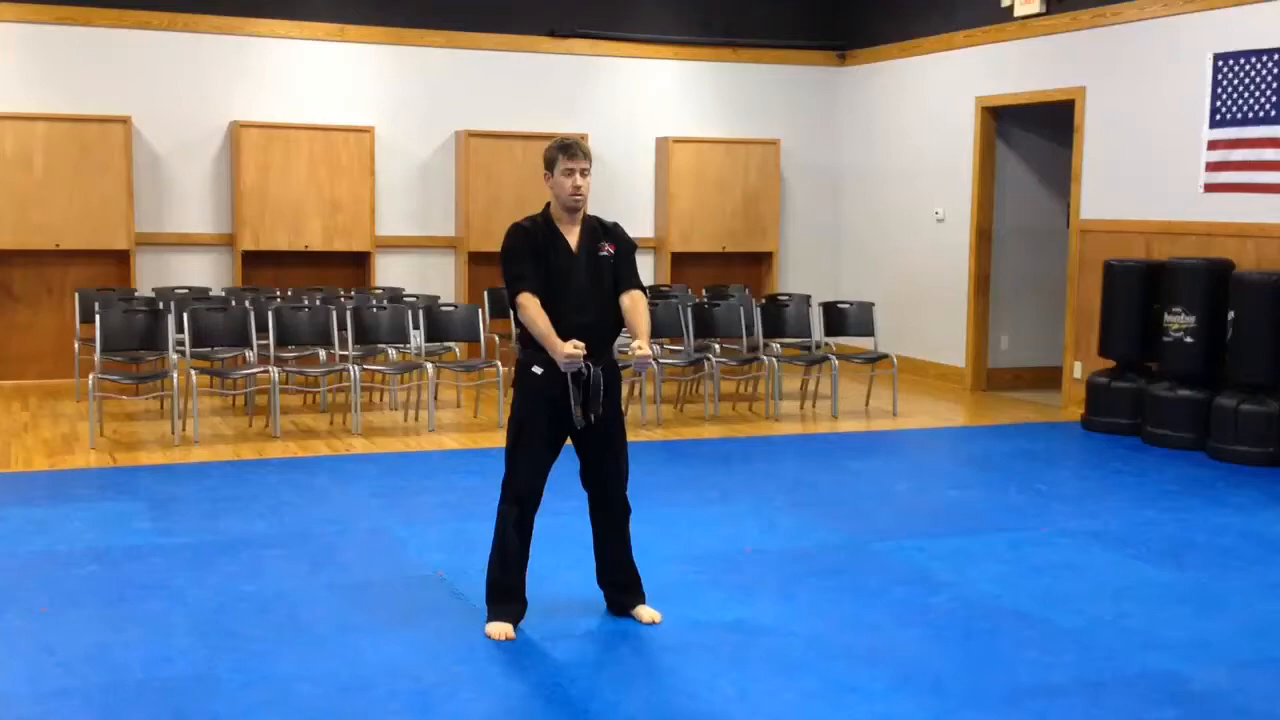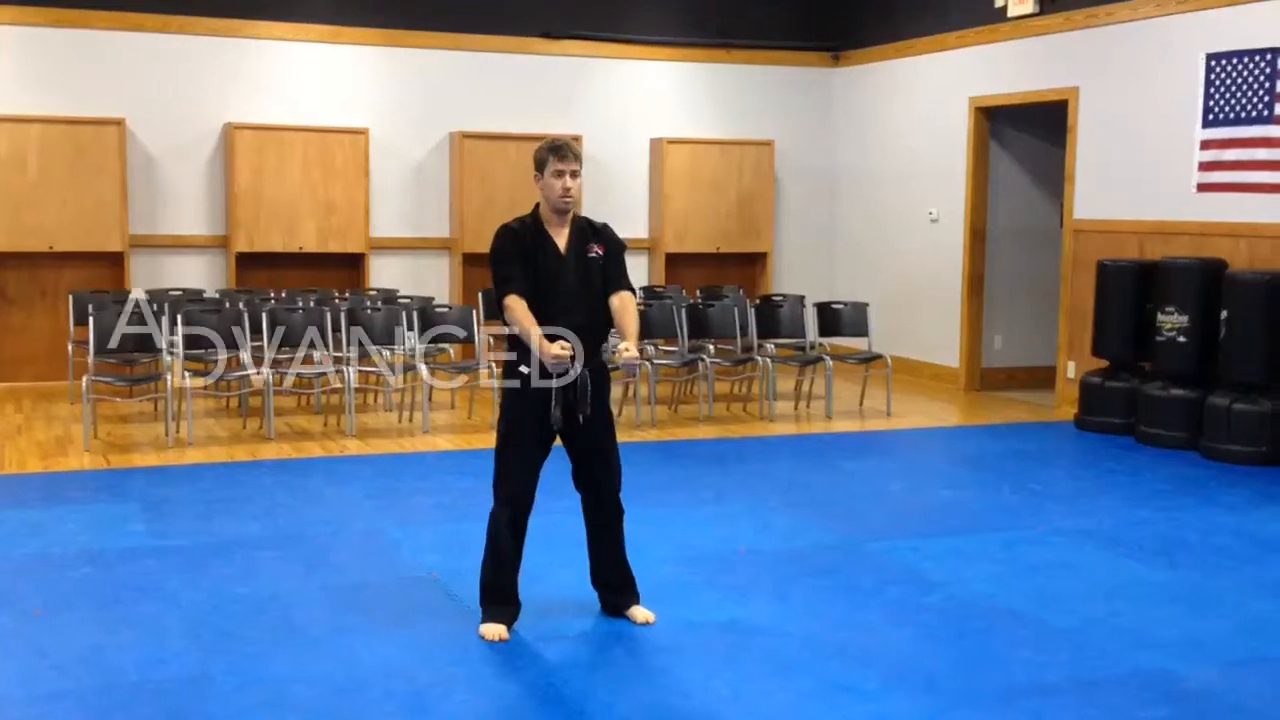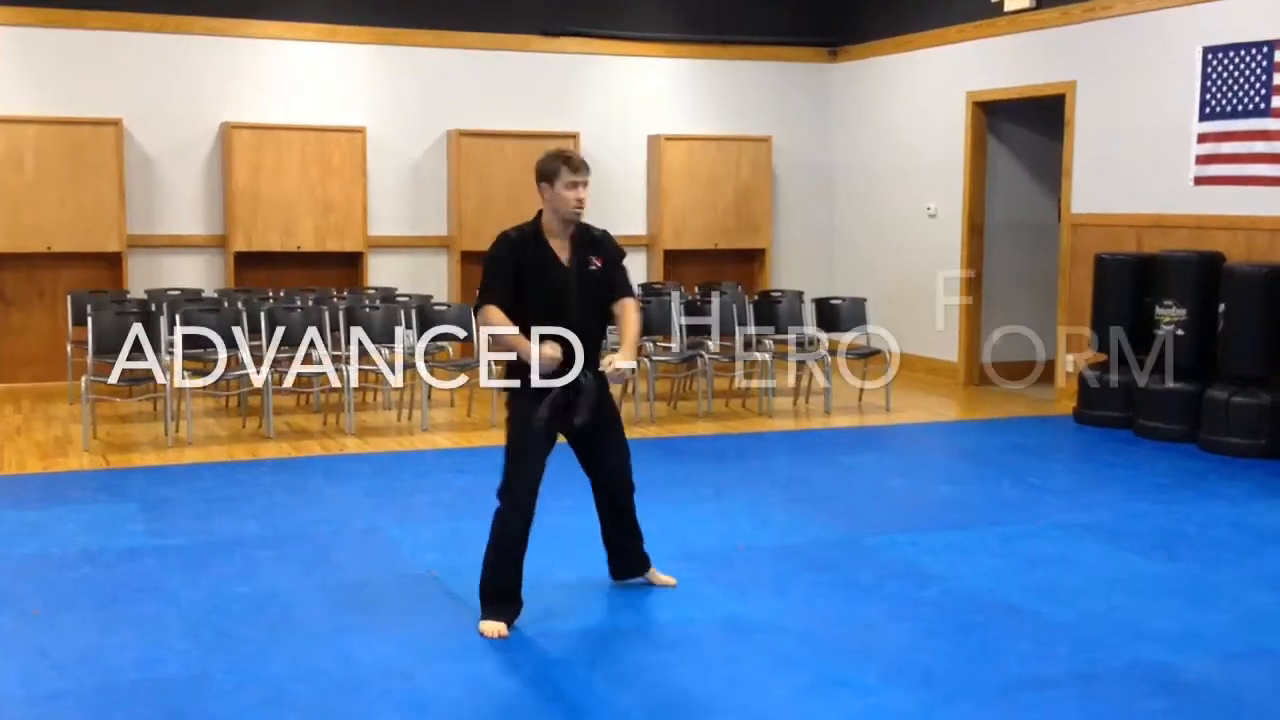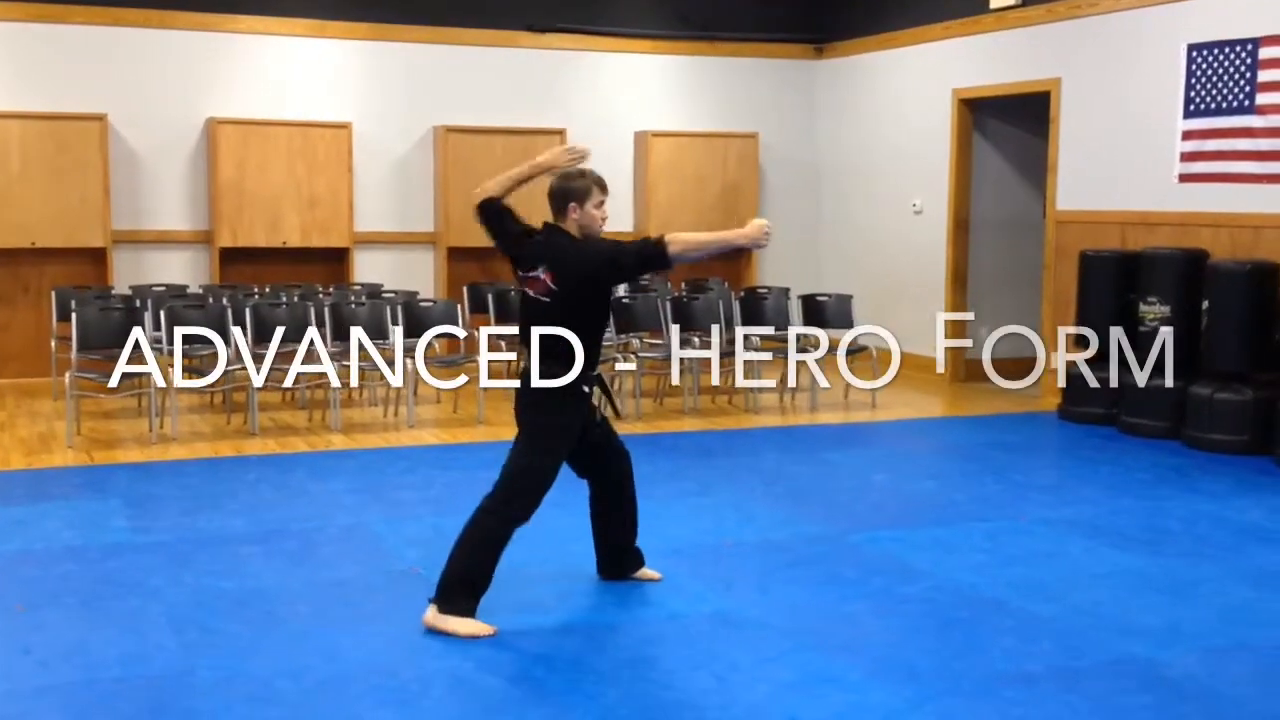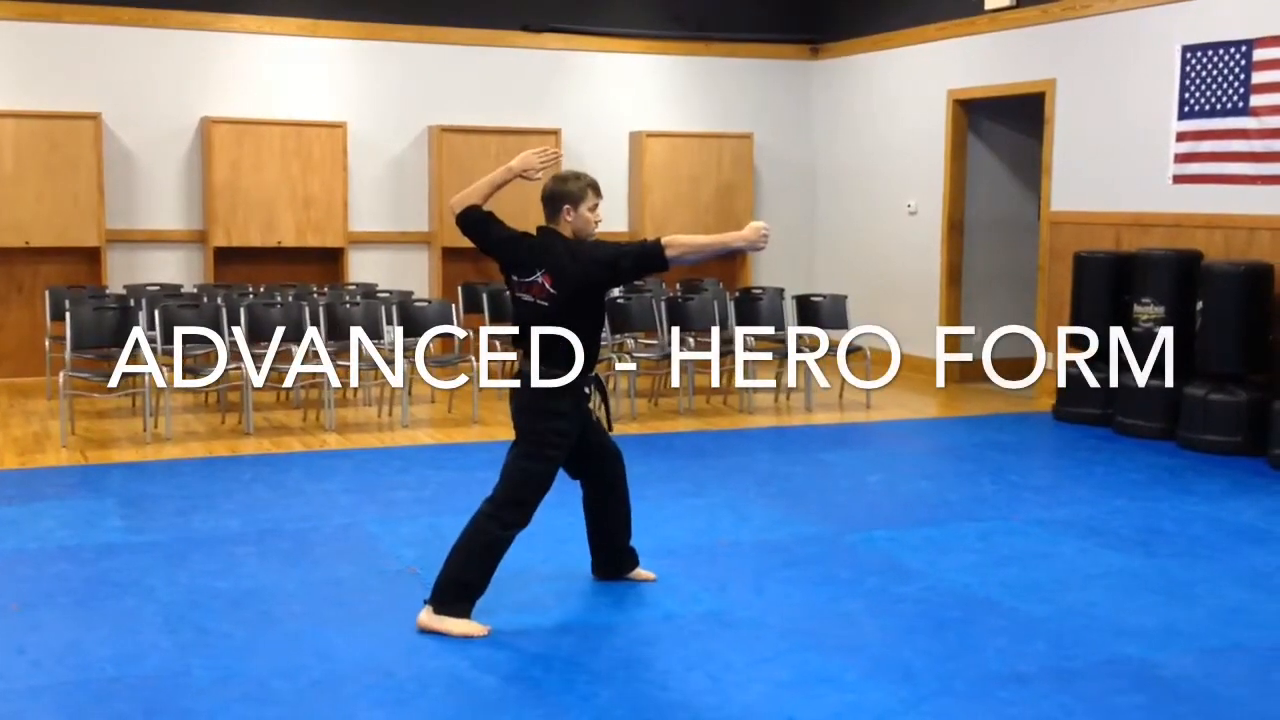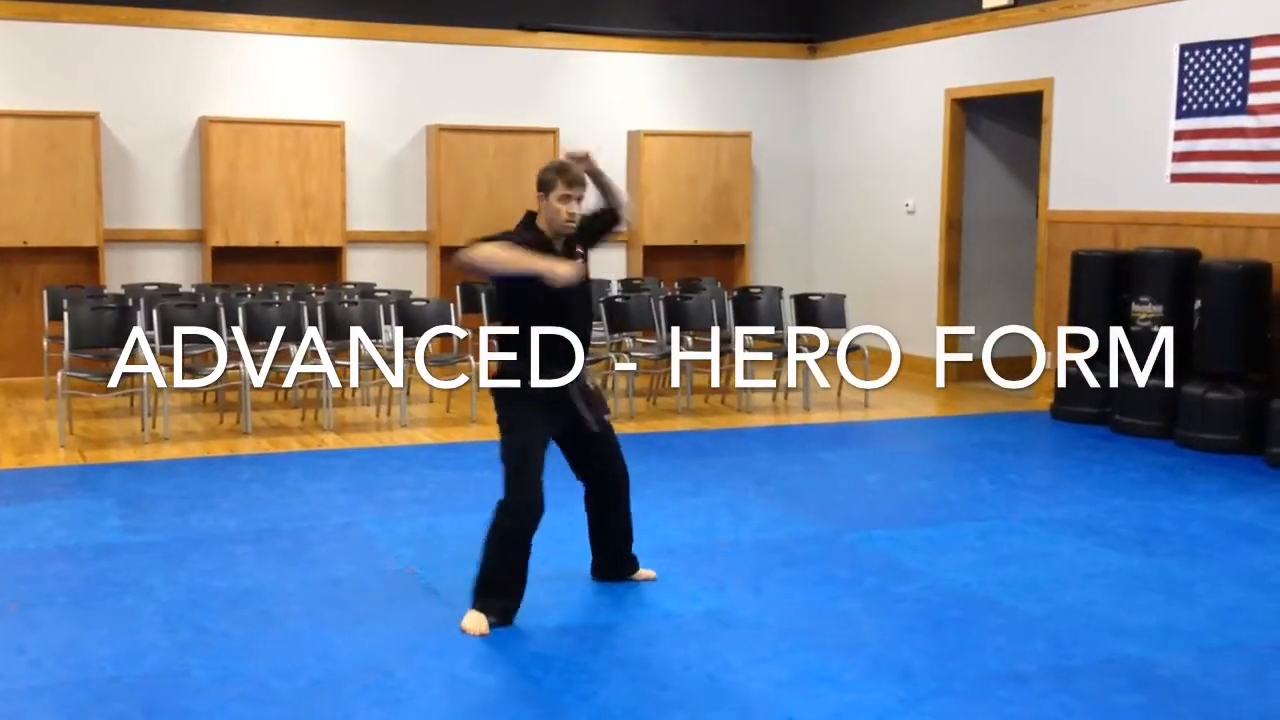
dt=0.5s
person 1, frame 1
left shoulder: (612, 237)
right shoulder: (524, 236)
left elbow: (630, 294)
right elbow: (526, 301)
left wrist: (641, 339)
right wrist: (557, 348)
left hip: (600, 378)
right hip: (542, 380)
left knee: (610, 491)
right knee: (521, 494)
left ankle: (624, 595)
right ankle: (504, 606)
person 1, frame 2
left shoulder: (601, 238)
right shoulder: (513, 237)
left elbow: (620, 295)
right elbow: (513, 302)
left wrist: (630, 342)
right wrist: (542, 345)
left hip: (588, 379)
right hip: (529, 380)
left knee: (603, 491)
right knee: (513, 496)
left ankle: (619, 596)
right ankle: (498, 608)
person 1, frame 3
left shoulder: (599, 244)
right shoulder: (513, 245)
left elbow: (625, 304)
right elbow: (489, 312)
left wrist: (625, 350)
right wrist: (533, 354)
left hip: (587, 382)
right hip: (533, 387)
left knee: (616, 477)
right knee: (519, 494)
left ankle: (631, 563)
right ankle: (498, 605)
person 1, frame 4
left shoulder: (529, 244)
right shoulder: (588, 258)
left elbow: (485, 199)
right elbow: (668, 251)
left wrist: (538, 166)
right wrist: (741, 237)
left hip: (558, 389)
right hip: (553, 395)
left knee: (612, 466)
right knee: (513, 496)
left ankle: (619, 562)
right ankle: (447, 605)
person 1, frame 5
left shoulder: (519, 250)
right shoulder: (586, 261)
left elbow: (461, 208)
right elbow: (667, 250)
left wrist: (512, 169)
right wrist: (739, 240)
left hip: (547, 389)
right hip: (553, 397)
left knee: (605, 468)
right knee: (512, 502)
left ankle: (615, 562)
right ankle: (443, 607)
person 1, frame 6
left shoulder: (575, 236)
right shoulder: (519, 242)
left elbow: (617, 211)
right elbow: (471, 255)
left wrist: (594, 171)
right wrist: (543, 267)
left hip: (571, 385)
right hip: (525, 390)
left knee: (609, 473)
right knee: (523, 499)
left ankle: (615, 564)
right ankle: (491, 604)
